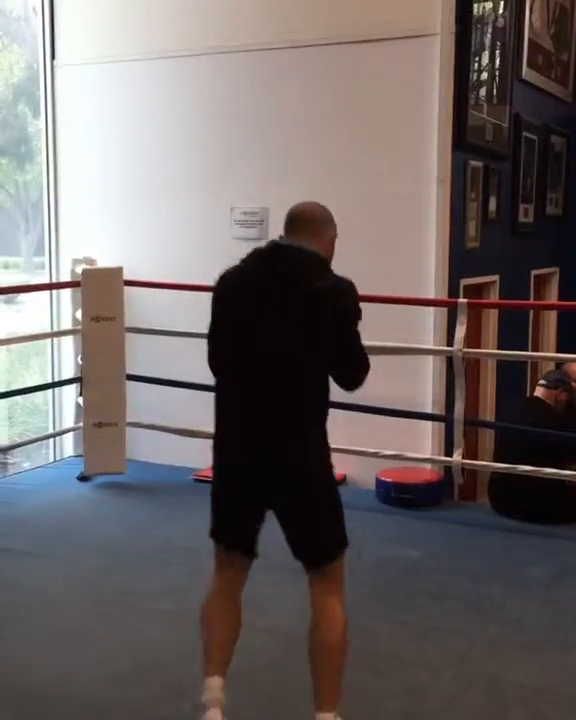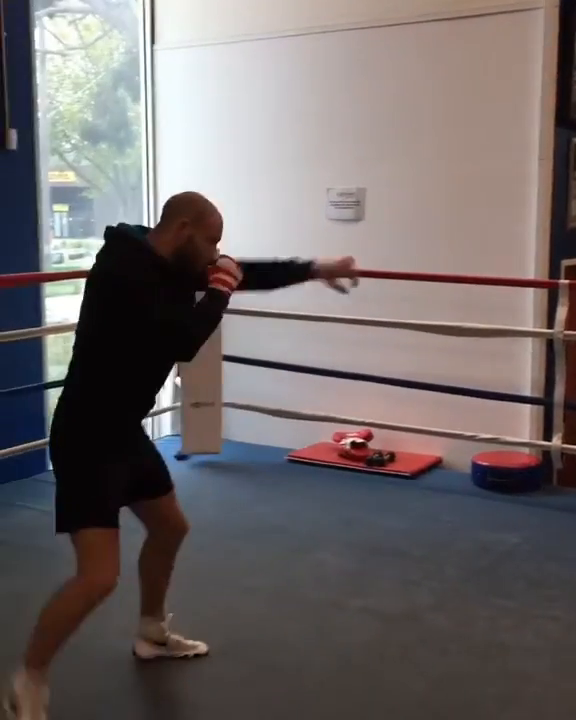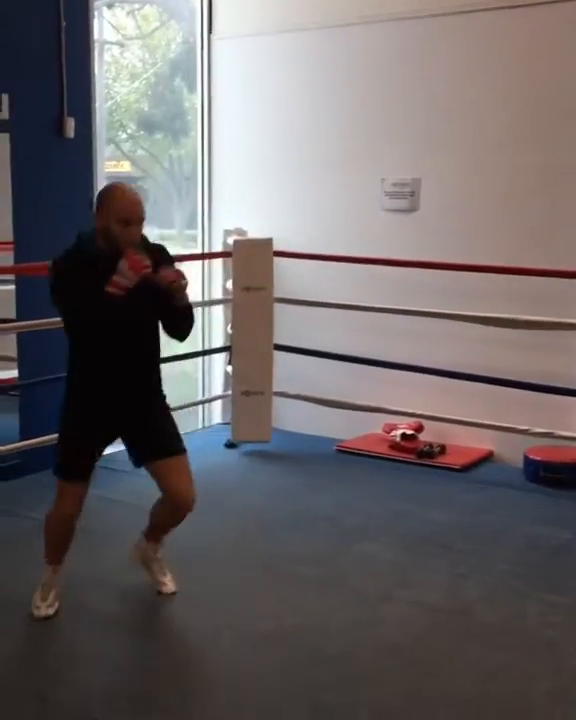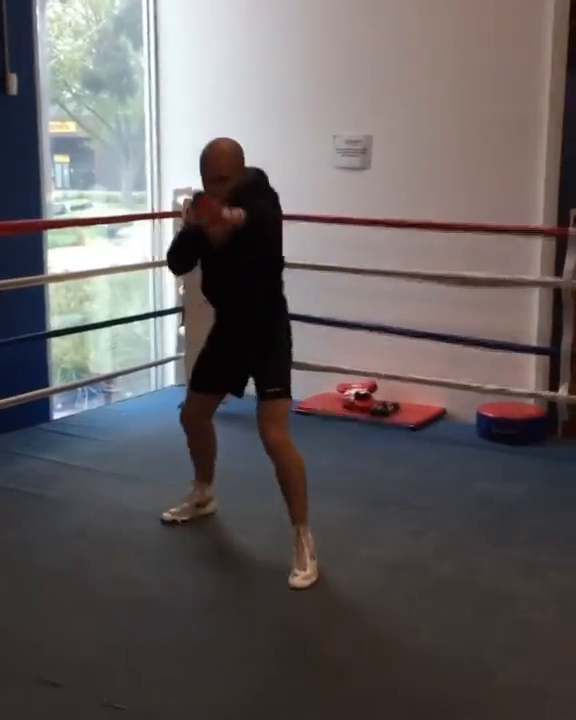
dt=1s
person 1, frame 1
left shoulder: (232, 282)
right shoulder: (333, 292)
right elbow: (351, 375)
left hip: (235, 449)
right hip: (298, 454)
left knee: (227, 576)
right knee: (328, 588)
person 1, frame 2
left shoulder: (168, 265)
right shoulder: (128, 269)
left elbow: (235, 275)
right elbow: (183, 342)
left wrist: (314, 269)
right wrist: (217, 292)
left hip: (121, 427)
right hip: (86, 433)
left knee: (170, 527)
right knee: (97, 577)
left ankle: (151, 631)
person 1, frame 3
left shoulder: (154, 257)
right shoulder: (71, 267)
left elbow: (181, 331)
right elbow: (78, 333)
left wrist: (177, 299)
right wrist: (110, 292)
left hip: (145, 397)
right hip: (88, 402)
left knee: (181, 496)
right knee: (67, 507)
left ankle: (148, 548)
right ankle: (52, 577)
person 1, frame 4
left shoulder: (260, 198)
right shoulder: (204, 204)
left elbow: (268, 227)
right elbow: (179, 265)
left wrist: (234, 219)
right wrist: (191, 228)
left hip: (268, 332)
right hip: (227, 328)
left knee: (274, 438)
right knee: (193, 415)
left ankle: (303, 541)
right ankle: (202, 493)
